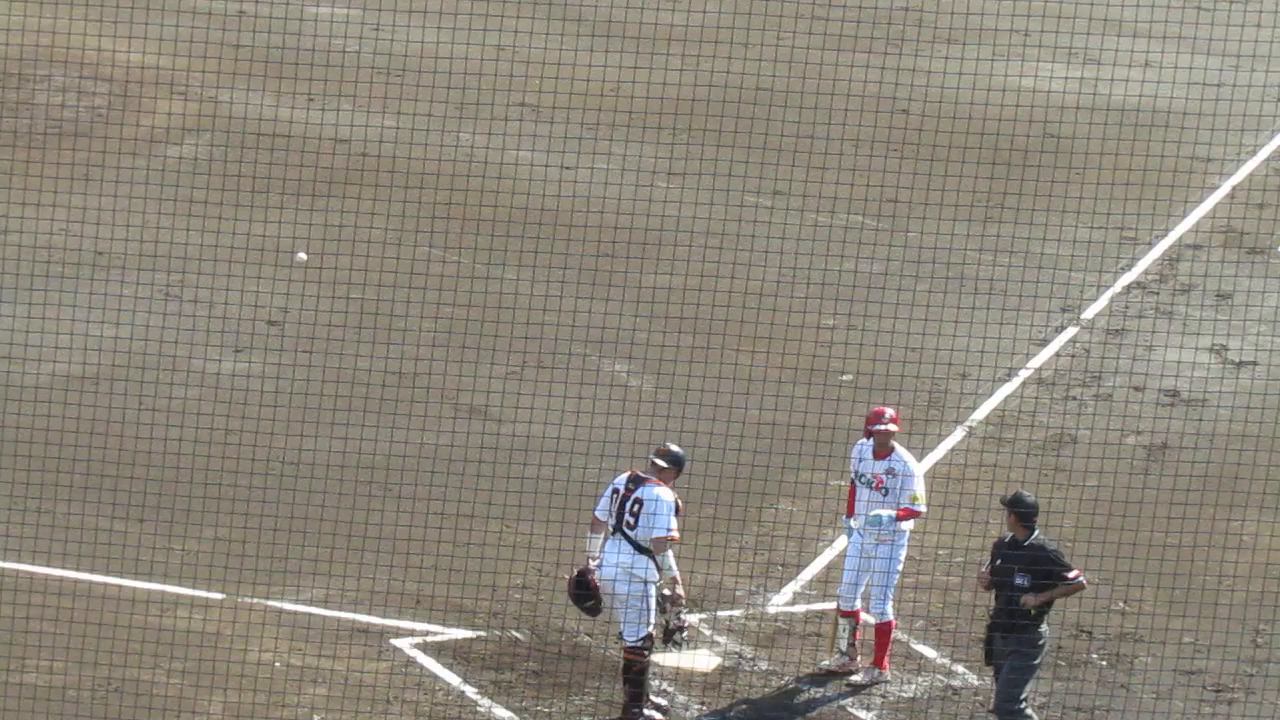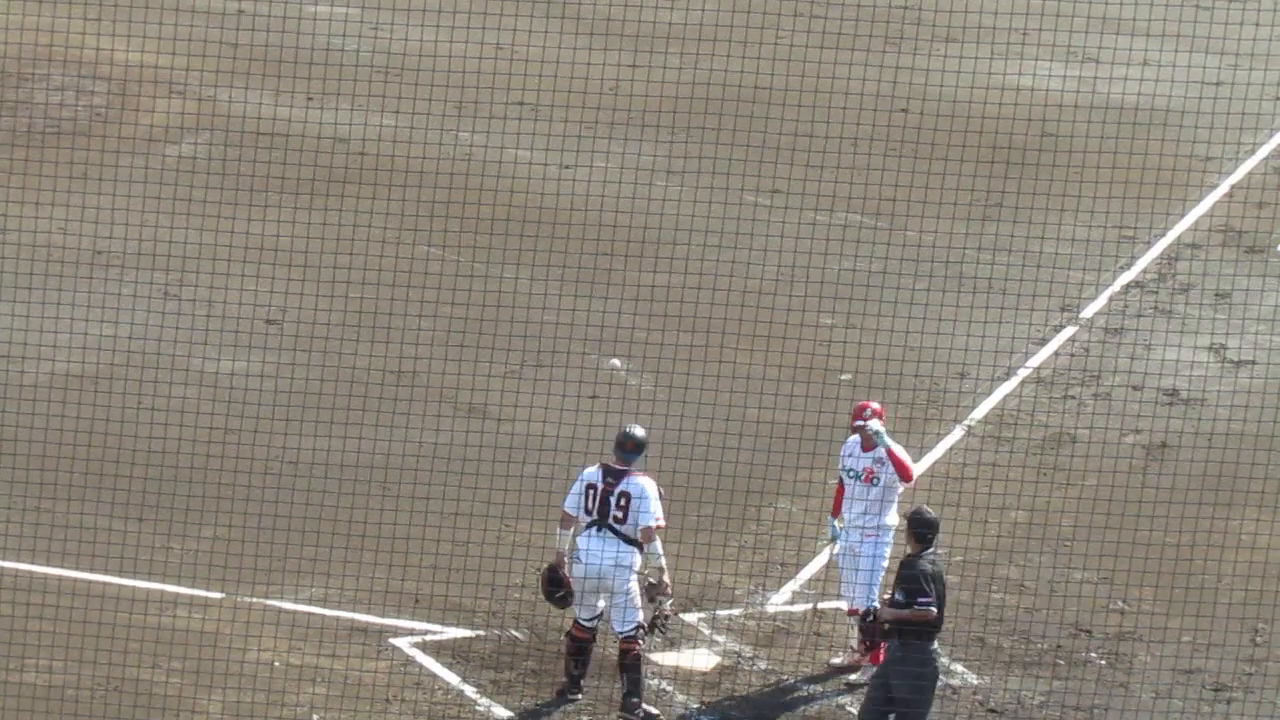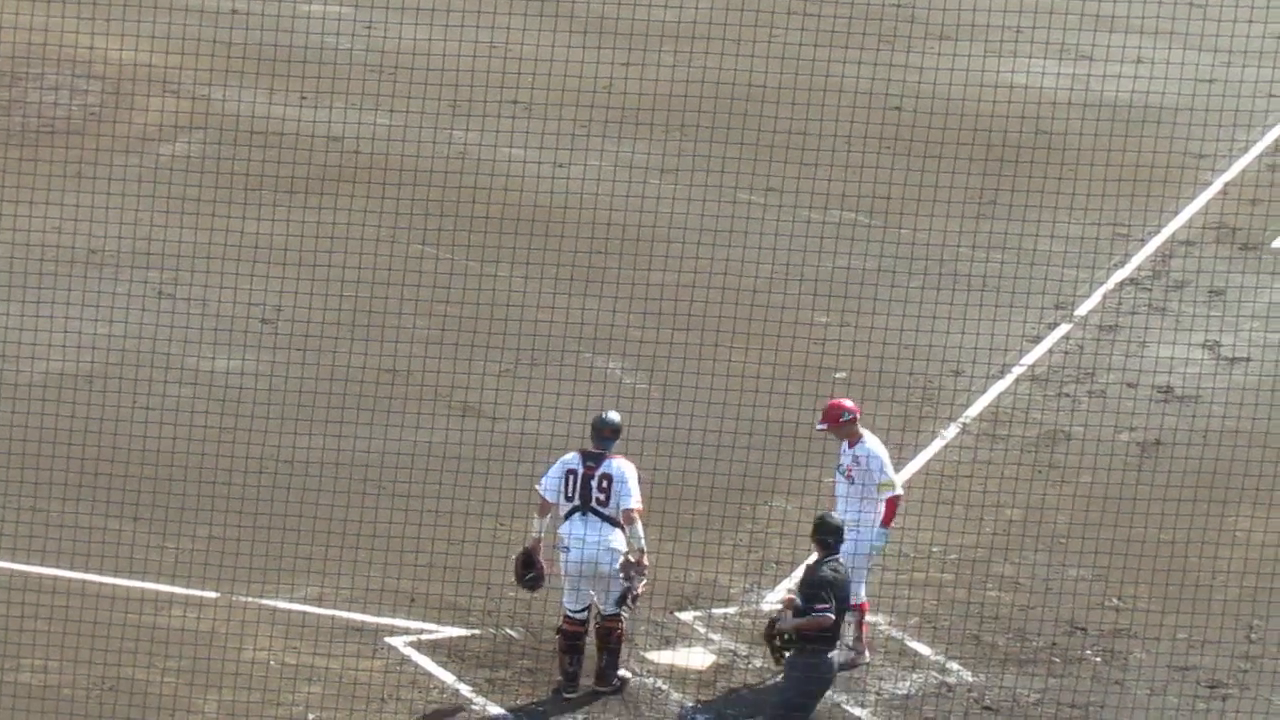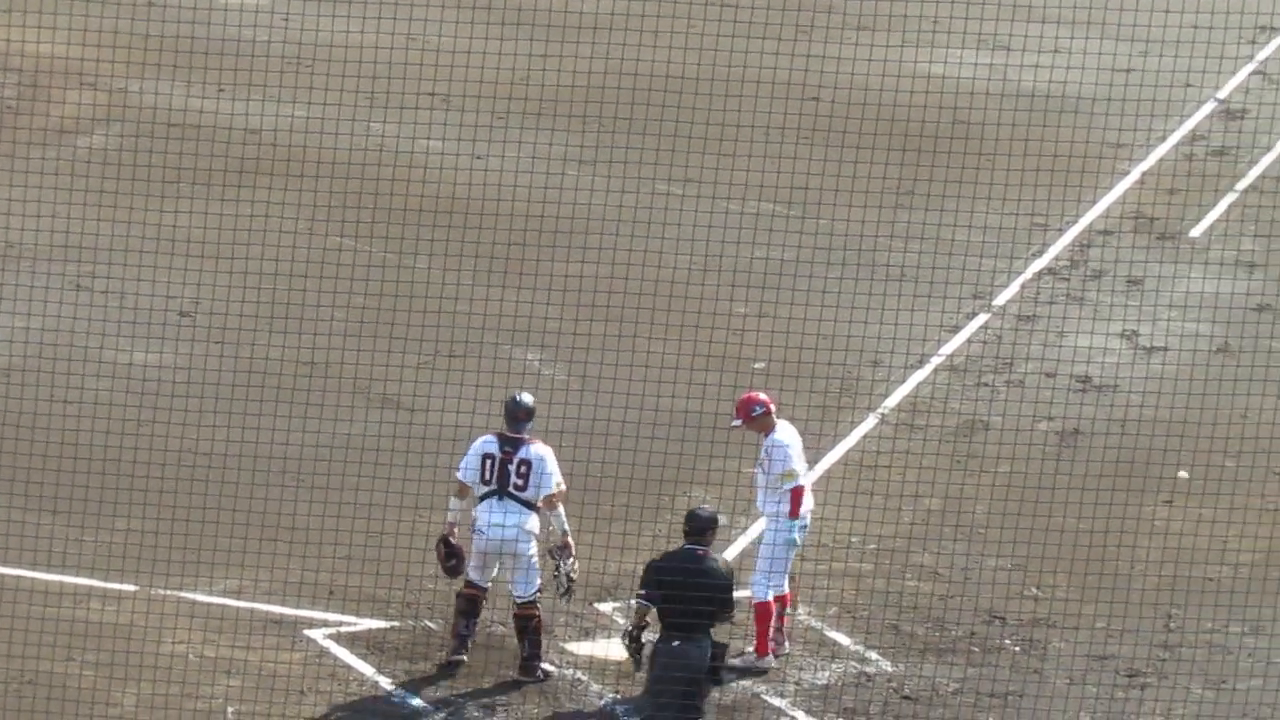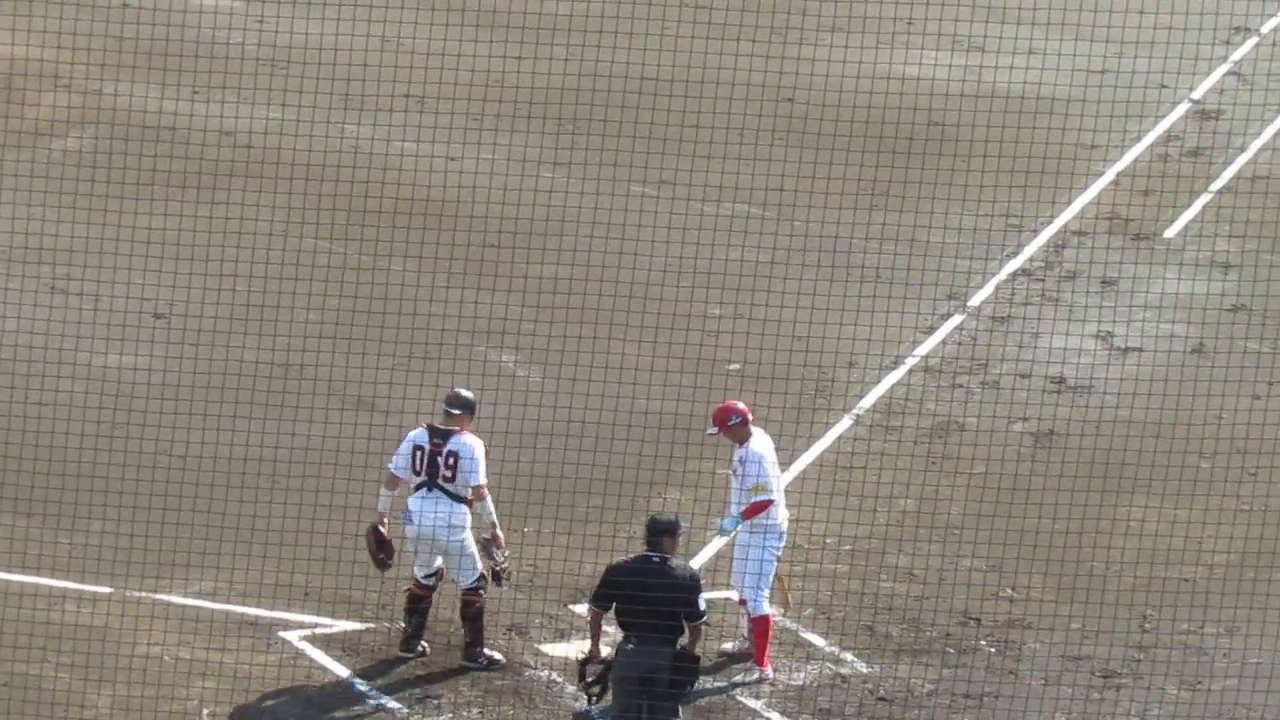
dt=0.4s
person 1, frame 1
left shoulder: (621, 480)
right shoulder: (663, 496)
left elbow: (597, 522)
right elbow: (660, 545)
left wrist: (591, 557)
right wrist: (675, 584)
left hip: (607, 569)
right hip: (635, 575)
left knee: (632, 634)
right knee: (639, 641)
left ankle: (637, 694)
person 1, frame 2
left shoulder: (590, 473)
right shoulder: (644, 485)
left elbow: (567, 516)
right elbow: (649, 534)
left wrist: (560, 552)
right wrist: (662, 571)
left hip: (585, 560)
right hip: (619, 566)
left knee: (584, 622)
right knee: (631, 633)
left ankle: (573, 684)
person 1, frame 3
left shoulder: (567, 461)
right shoulder: (623, 467)
left elbow: (544, 503)
right elbow: (630, 514)
left wrist: (536, 538)
right wrist: (640, 552)
left hip: (572, 548)
right hip: (608, 550)
left knee: (574, 616)
right knee: (612, 613)
left ankle: (570, 682)
right ankle: (606, 676)
person 1, frame 4
left shoulder: (483, 444)
right shoulder: (541, 452)
left elbow: (462, 487)
right elbow: (551, 498)
left wrist: (451, 524)
right wrist: (564, 533)
left hip: (485, 530)
right hip: (521, 533)
left knee: (474, 584)
right knee: (527, 600)
left ankle: (459, 648)
right ankle: (530, 665)
person 1, frame 5
left shoulder: (417, 436)
right shoulder: (470, 443)
left elbow: (393, 477)
right elbow: (478, 491)
left wrist: (381, 514)
right wrist: (494, 527)
left hip: (417, 521)
right hip: (452, 524)
left knee: (424, 580)
right knee: (473, 586)
left ankle: (411, 642)
right ankle: (474, 651)
person 2, frame 1
left shoulder: (907, 465)
right shoulder: (860, 449)
left elbow: (918, 509)
left wrist: (890, 517)
right wrist: (848, 518)
left hip: (890, 540)
right hip: (861, 534)
left knee: (880, 604)
right knee: (847, 595)
left ankle: (879, 668)
right ankle: (848, 656)
person 2, frame 2
left shoulder: (891, 452)
right shoulder: (850, 445)
left elbow: (908, 476)
left wrist: (884, 443)
right wrist: (833, 518)
left hip: (876, 535)
right hip: (850, 531)
left knee: (867, 599)
right knee: (851, 596)
left ankle: (876, 664)
right ankle: (858, 652)
person 2, frame 3
left shoulder: (871, 452)
right shoulder: (848, 444)
left elbow: (894, 494)
left wrist: (883, 531)
right wrist: (837, 519)
left hip: (865, 530)
right hip: (851, 527)
right knee: (854, 588)
right ankle: (857, 648)
person 2, frame 4
left shoulder: (780, 442)
right shoulder: (781, 429)
left elbow: (797, 484)
left wrist: (793, 525)
left hip: (786, 521)
right hip: (780, 519)
left knee: (763, 584)
right knee: (776, 580)
left ankle: (762, 654)
right ankle: (777, 639)
person 2, frame 5
left shoulder: (755, 451)
right shoulder: (752, 440)
left elbow: (767, 498)
left wrist: (737, 520)
left hip: (765, 531)
right hip: (751, 528)
left knee: (755, 594)
right knee: (742, 584)
left ankle: (762, 666)
right ankle: (749, 639)
person 3, frame 1
left shoulder: (1044, 553)
right shoulder: (1002, 545)
left elbow: (1079, 583)
right elbow: (986, 585)
left wrist: (1040, 597)
right wrist: (984, 578)
left hip: (1027, 637)
right hip: (1002, 632)
right knee: (1014, 701)
person 3, frame 2
left shoulder: (920, 569)
right shoulder: (919, 563)
left elbow: (928, 612)
left wrist: (893, 614)
right wrist: (893, 608)
left hip: (916, 655)
right hip: (901, 650)
person 3, frame 3
left shoulder: (819, 575)
right shoulder: (840, 571)
left elbow: (826, 618)
left wrist: (792, 623)
right wrist: (798, 605)
left hip: (811, 659)
right hip: (825, 657)
person 3, frame 4
left shoulder: (662, 563)
right shoulder: (722, 568)
left elbow: (642, 608)
right elbow: (728, 614)
left wrist: (638, 622)
left hip: (670, 648)
right hip: (703, 649)
person 3, frame 5
left shoulder: (619, 570)
right shoulder: (687, 576)
left elbow: (596, 612)
right elbow: (696, 625)
left wrist: (594, 646)
right wrist: (689, 649)
left hip: (630, 654)
right hip: (667, 657)
